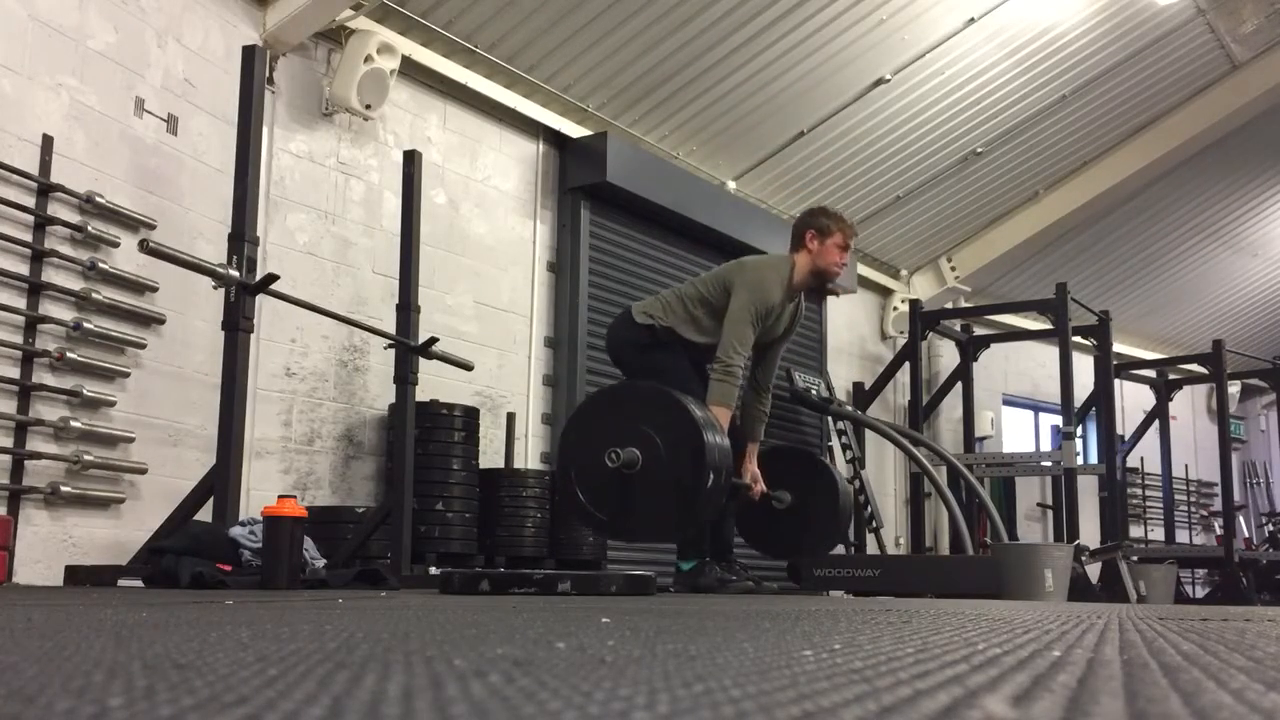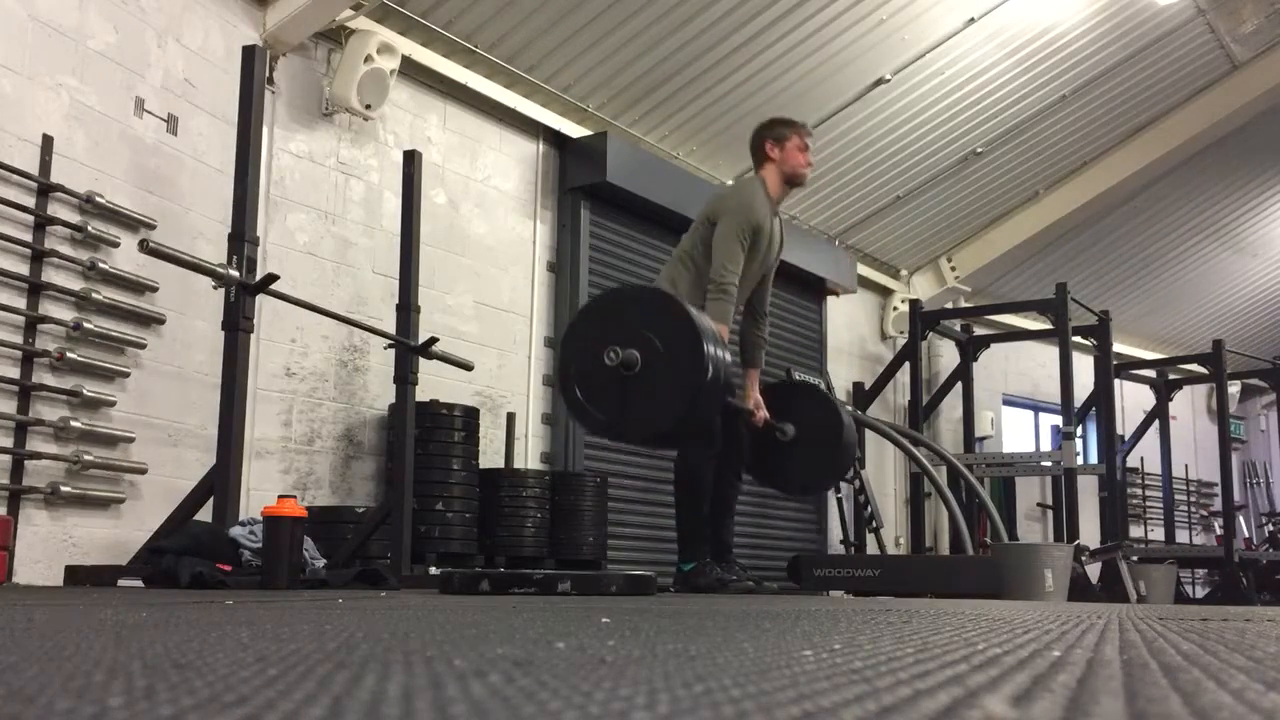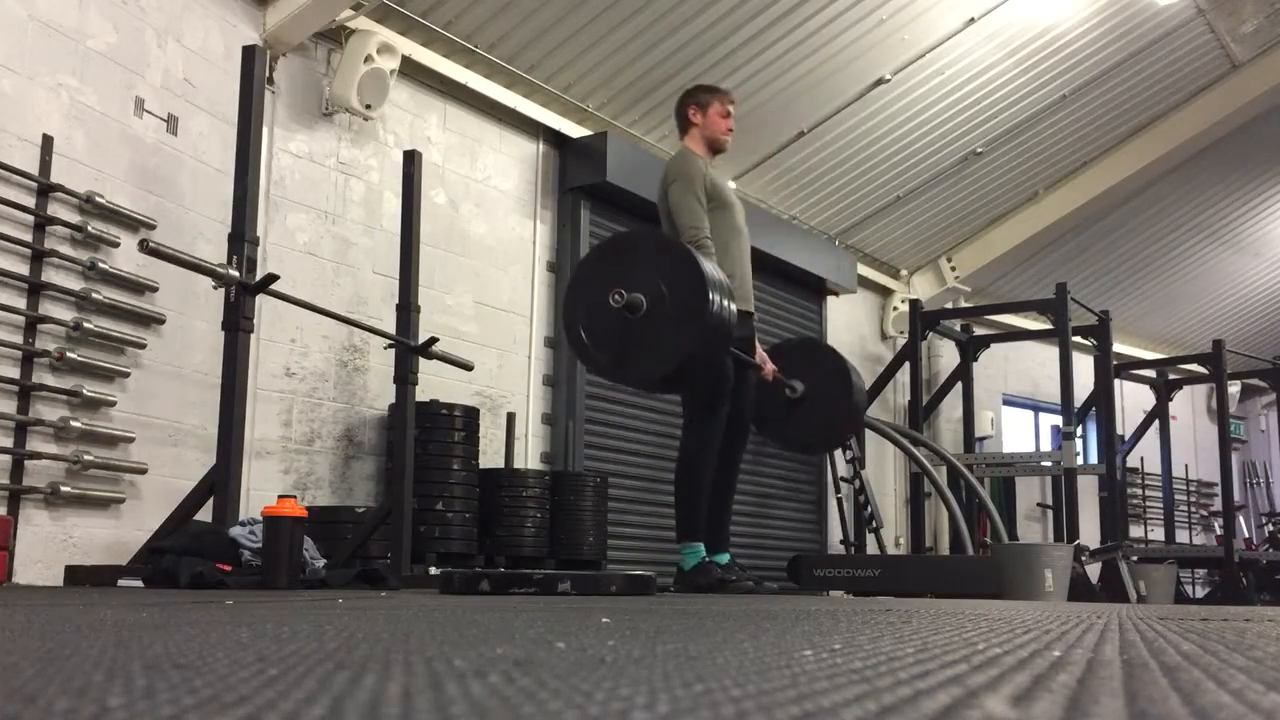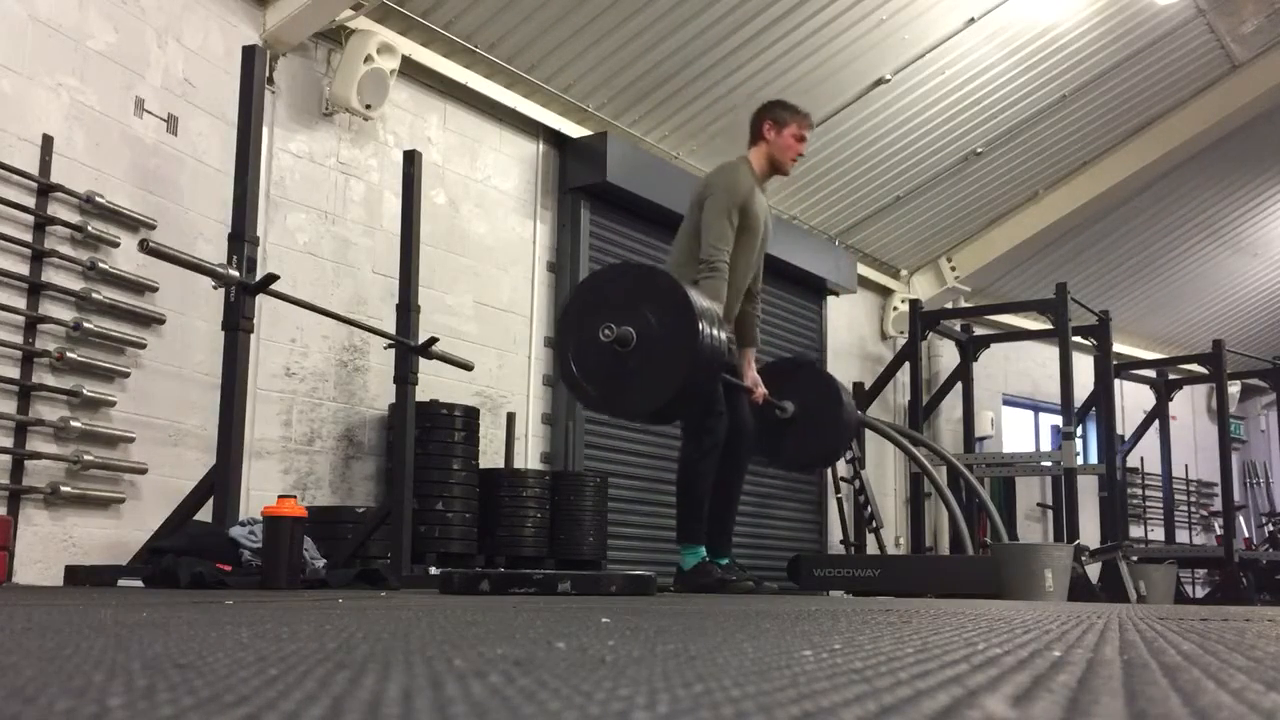
dt=0.5s
person 1, frame 1
left shoulder: (794, 305)
right shoulder: (762, 279)
left elbow: (760, 387)
right elbow: (729, 366)
left wrist: (750, 460)
left hip: (678, 346)
right hip: (643, 336)
left knee: (730, 445)
left ankle: (722, 560)
right ankle: (693, 566)
person 1, frame 2
left shoulder: (773, 225)
right shoulder: (744, 200)
left elbow: (756, 314)
right elbow: (722, 286)
left wrist: (751, 388)
left knee: (733, 438)
right knee: (703, 431)
left ankle: (720, 559)
right ankle: (693, 565)
person 1, frame 3
left shoulder: (713, 180)
right shoulder: (685, 167)
right elbow: (697, 243)
left wrist: (754, 341)
left hip: (736, 321)
left knee: (732, 435)
right knee: (706, 429)
left ankle: (717, 555)
right ankle: (693, 561)
person 1, frame 4
left shoulder: (759, 201)
right shoulder: (731, 181)
left elbow: (751, 293)
right elbow: (713, 266)
left wrist: (748, 366)
left knee: (738, 436)
right knee: (708, 428)
left ankle: (719, 557)
right ankle: (693, 562)
